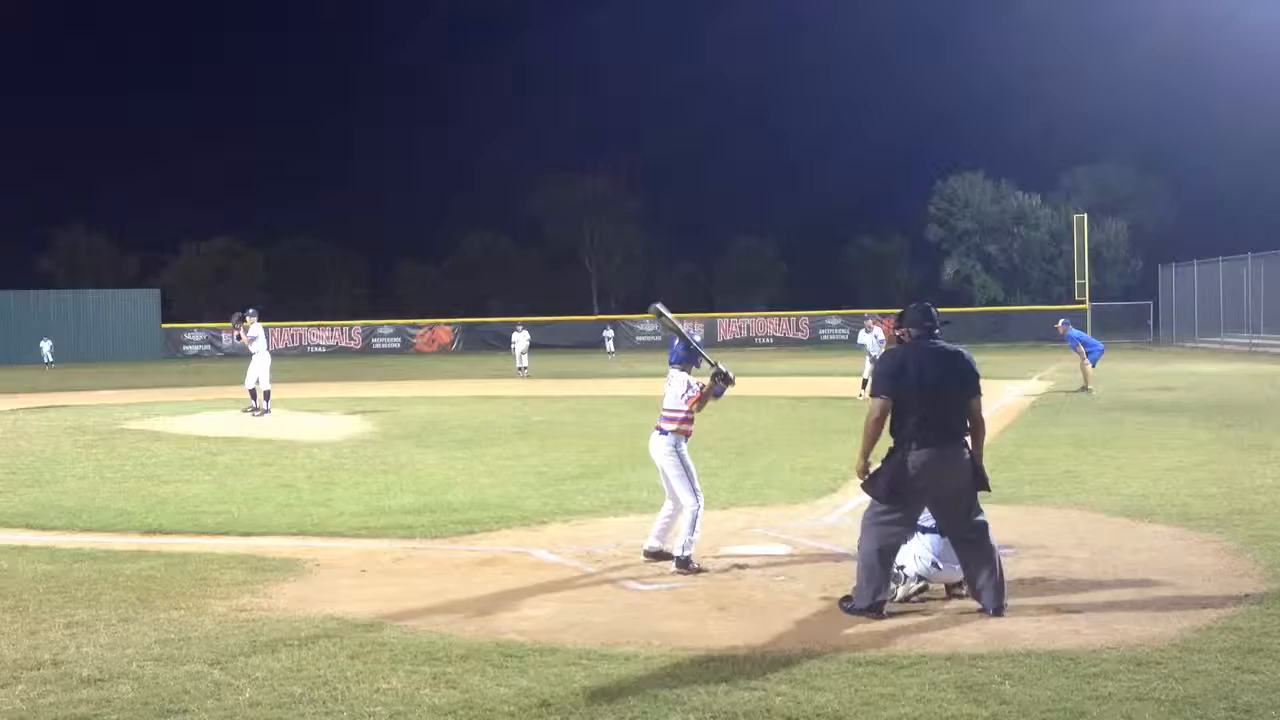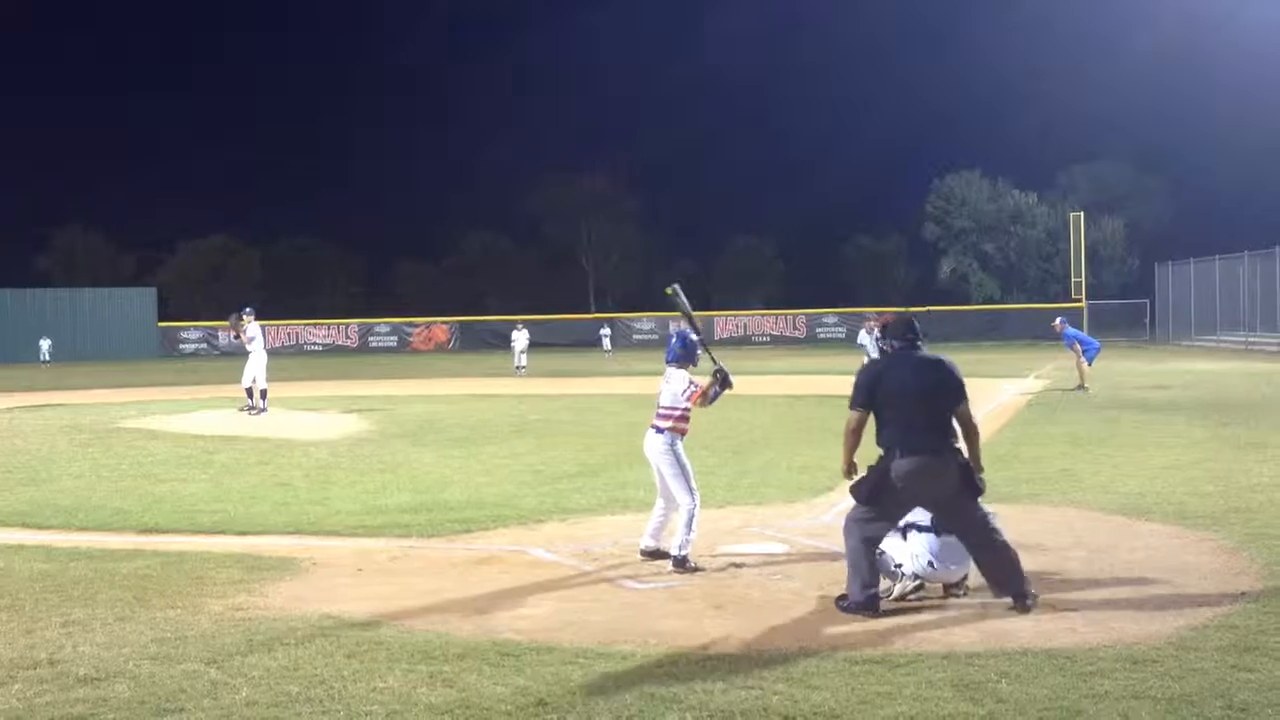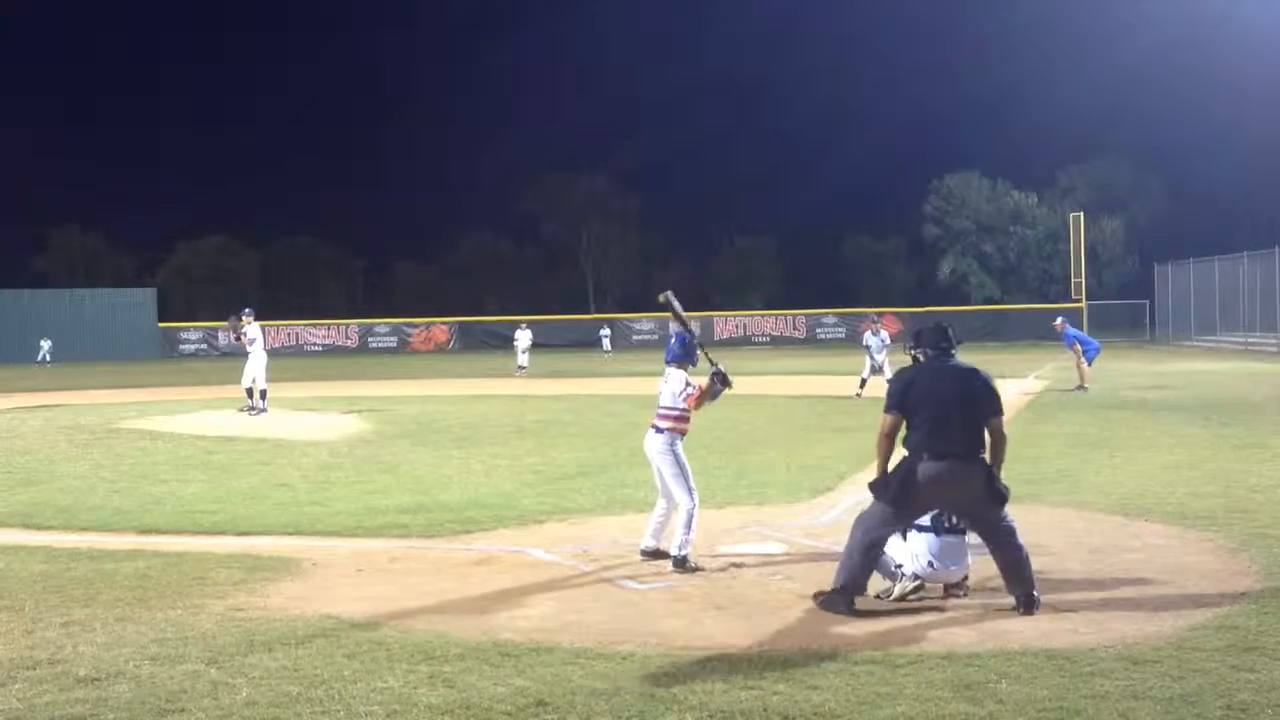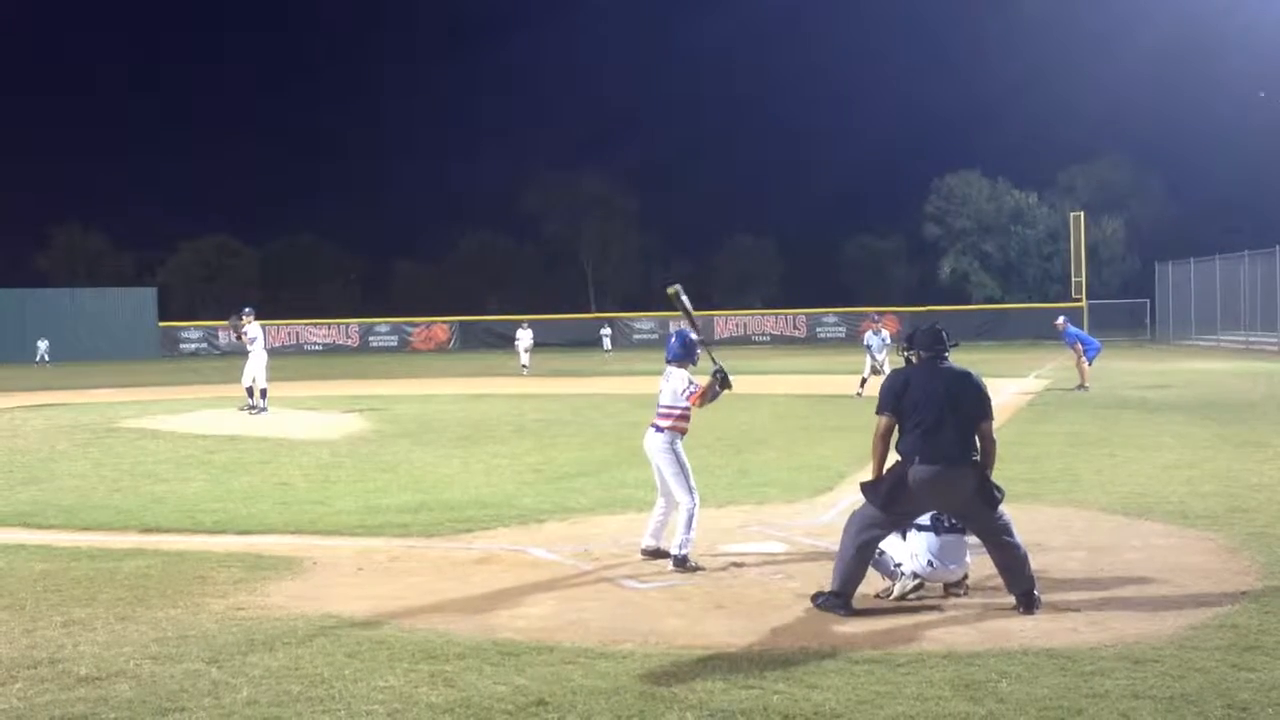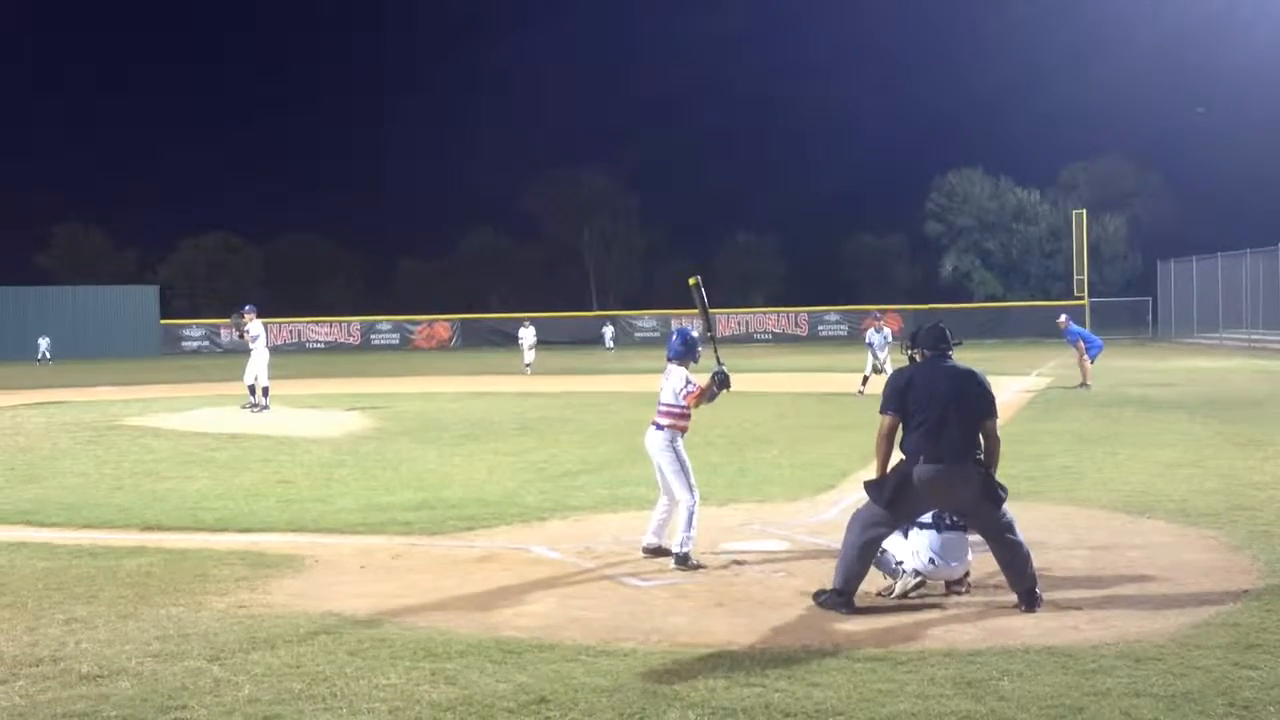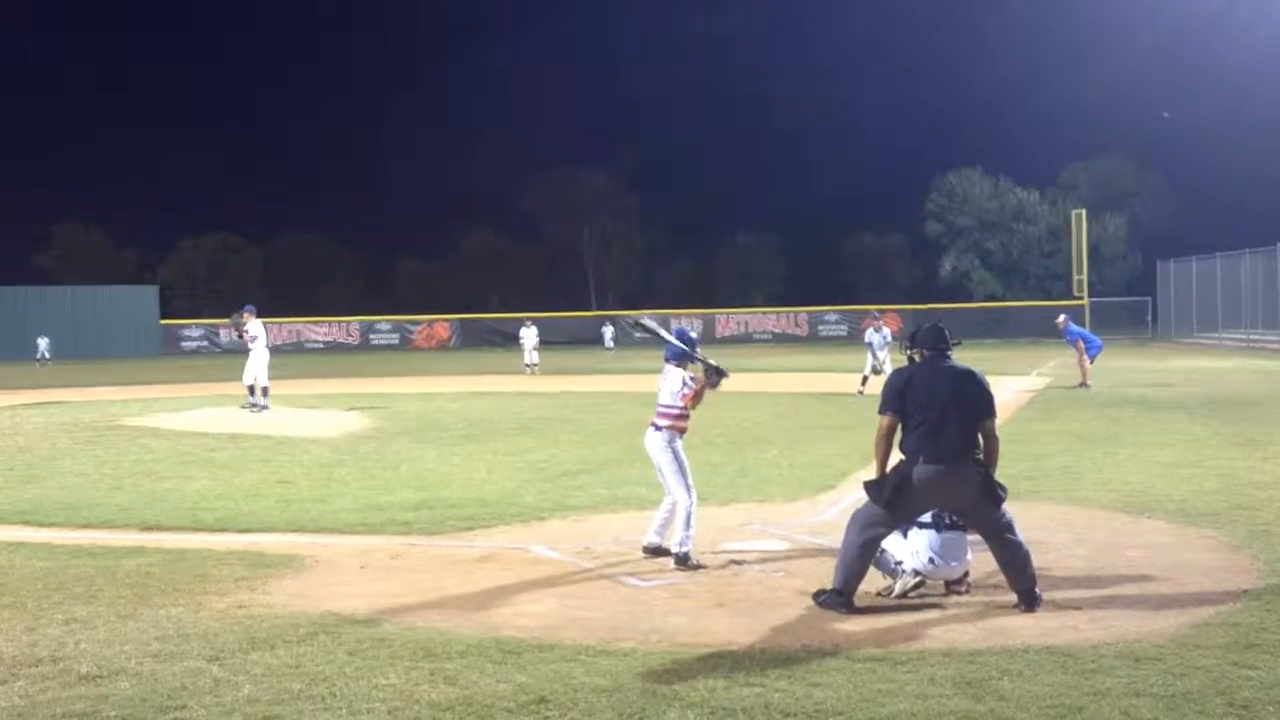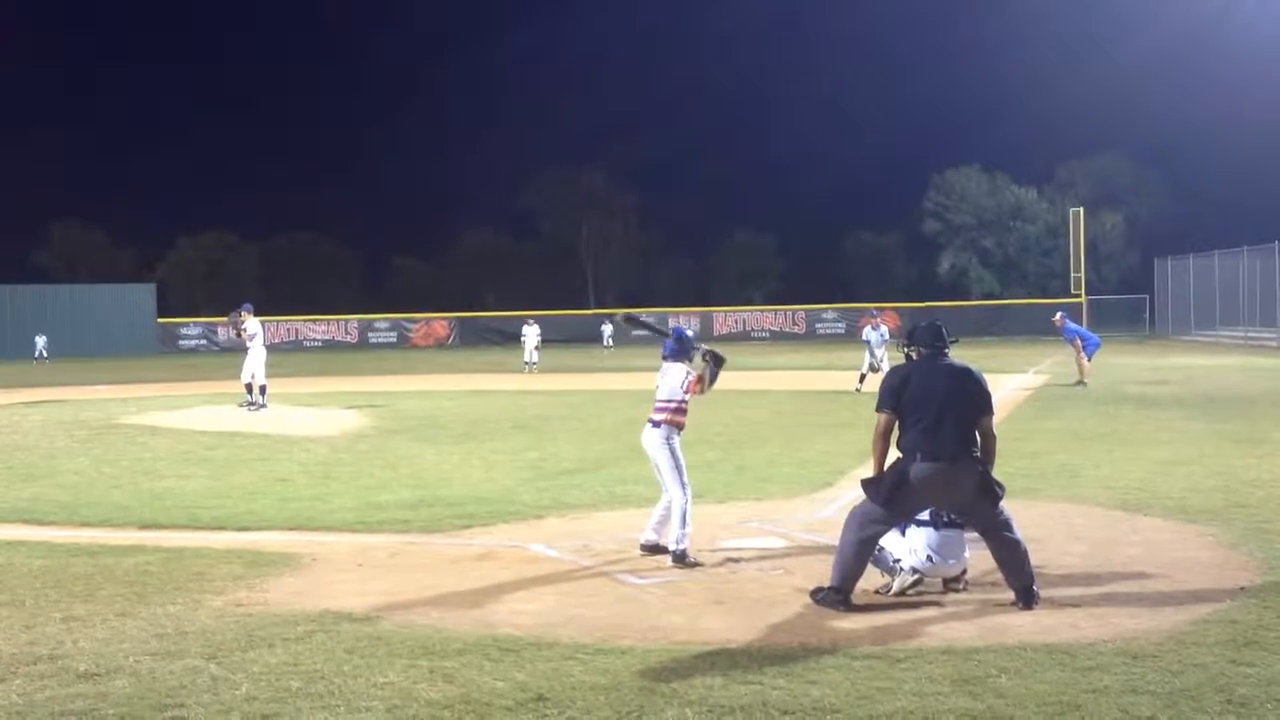
dt=0.4s
person 1, frame 1
left shoulder: (894, 359)
right shoulder: (961, 359)
left elbow: (878, 414)
right elbow: (976, 417)
left wrist: (863, 457)
right wrist: (976, 457)
left hip: (912, 458)
right hip: (955, 457)
left knee: (880, 526)
right knee: (971, 529)
left ankle: (868, 601)
right ankle: (993, 600)
person 1, frame 2
left shoulder: (873, 371)
right shoulder: (942, 368)
left elbow: (854, 426)
right elbow: (966, 421)
left wrist: (847, 460)
right wrist: (975, 460)
left hip: (899, 467)
right hip: (945, 465)
left knee: (859, 527)
right knee: (980, 529)
left ankle: (863, 598)
right ankle: (1020, 593)
person 1, frame 3
left shoulder: (907, 378)
right shoulder: (979, 379)
left elbow: (888, 431)
right elbow: (998, 434)
left wrist: (881, 474)
right wrist: (993, 474)
left hip: (923, 471)
right hip: (970, 472)
left knee: (871, 527)
right knee: (1001, 531)
left ankle: (842, 594)
right ankle: (1027, 596)
person 1, frame 4
left shoulder: (899, 379)
right shoulder: (971, 381)
left elbow: (882, 433)
right elbow: (987, 438)
left wrist: (877, 478)
right wrist: (984, 478)
left hip: (916, 474)
right hip: (963, 475)
left knee: (862, 527)
right knee: (998, 531)
left ankle: (838, 596)
right ankle: (1026, 596)
person 1, frame 5
left shoulder: (903, 378)
right shoulder: (975, 379)
left elbow: (887, 432)
right elbow: (992, 437)
left wrist: (881, 477)
right wrist: (987, 478)
left hip: (919, 473)
right hip: (967, 474)
left knee: (866, 525)
right knee: (1002, 529)
left ankle: (841, 594)
right ankle: (1029, 593)
person 1, frame 6
left shoulder: (903, 378)
right shoulder: (974, 379)
left elbow: (885, 432)
right elbow: (990, 436)
left wrist: (880, 478)
right wrist: (987, 478)
left hip: (919, 474)
right hip: (966, 474)
left knee: (865, 526)
right knee: (1001, 530)
left ankle: (840, 594)
right ankle: (1029, 594)
person 1, frame 7
left shoulder: (899, 376)
right shoulder: (971, 377)
left elbow: (883, 430)
right elbow: (988, 433)
left wrist: (878, 475)
right wrist: (984, 476)
left hip: (916, 471)
right hip: (963, 472)
left knee: (863, 523)
right knee: (998, 527)
left ankle: (838, 592)
right ankle: (1026, 591)
person 2, frame 1
left shoulder: (677, 376)
right shoulder: (682, 378)
left elbow: (709, 395)
right elbow: (697, 406)
left wrist: (722, 382)
right wrist: (713, 381)
left hip: (661, 441)
right hip: (671, 444)
left knee: (676, 499)
right knee: (693, 501)
left ankle: (653, 547)
right ankle: (682, 558)
person 2, frame 2
left shoulder: (673, 374)
right shoulder: (680, 376)
left elbow: (703, 399)
right elbow: (700, 401)
left wrist: (719, 386)
right wrist: (714, 379)
left hip: (656, 439)
right hip: (666, 442)
left knee: (667, 498)
right knee: (689, 500)
left ankle: (649, 546)
right ankle: (680, 557)
person 2, frame 3
left shoulder: (673, 374)
right shoulder: (678, 376)
left elbow: (702, 398)
right elbow: (696, 403)
left wrist: (720, 385)
right wrist: (712, 380)
left hip: (657, 439)
right hip: (666, 442)
left knee: (668, 497)
right knee: (688, 500)
left ankle: (650, 546)
right ankle: (679, 557)
person 2, frame 4
left shoulder: (672, 373)
right shoulder: (680, 375)
left elbow: (701, 398)
right elbow: (699, 401)
left wrist: (719, 386)
right wrist: (714, 378)
left hip: (656, 438)
right hip: (666, 441)
left knee: (668, 497)
right knee: (689, 499)
left ankle: (650, 545)
right ankle: (680, 556)
person 2, frame 5
left shoulder: (673, 371)
right shoulder: (680, 373)
left elbow: (700, 399)
right elbow: (695, 401)
left wrist: (717, 386)
right wrist: (713, 380)
left hip: (657, 436)
right hip: (667, 439)
left knee: (670, 495)
right knee: (689, 496)
left ankle: (651, 543)
right ankle: (681, 554)
person 2, frame 6
left shoulder: (672, 372)
right shoulder: (678, 375)
left elbow: (696, 390)
right elbow: (693, 403)
left wrist: (712, 376)
right wrist: (707, 376)
left hip: (659, 437)
right hip: (666, 439)
left knee: (675, 495)
right knee: (686, 496)
left ankle: (653, 543)
right ankle: (682, 554)
person 2, frame 7
left shoulder: (669, 369)
right shoulder: (678, 369)
left elbow: (701, 385)
right elbow: (699, 388)
left wrist: (713, 367)
right wrist: (706, 364)
left hip: (655, 433)
right hip: (663, 436)
left knee: (671, 492)
right knee: (682, 494)
left ankle: (650, 541)
right ankle: (678, 551)
